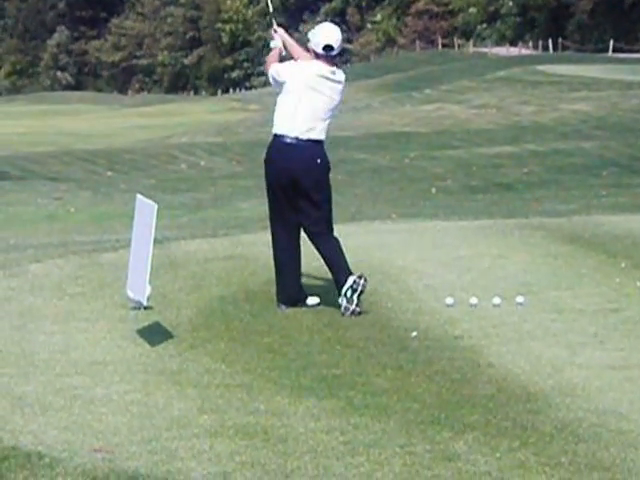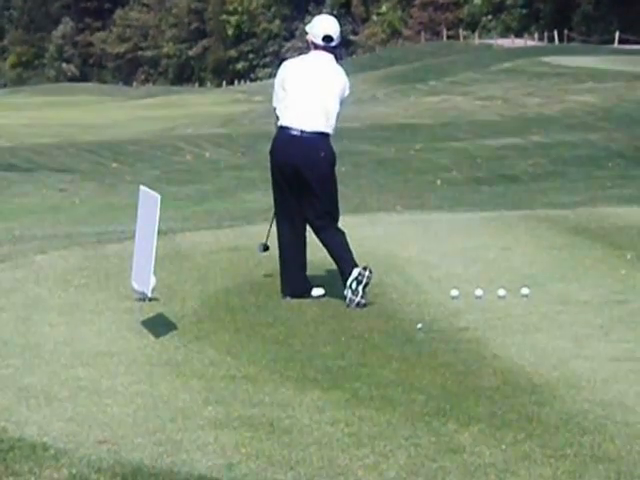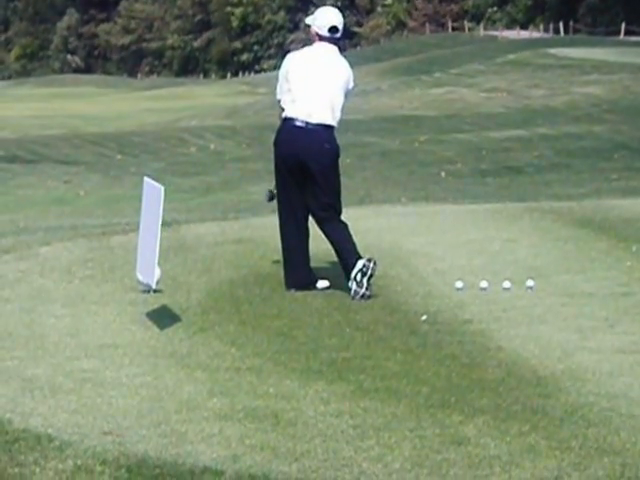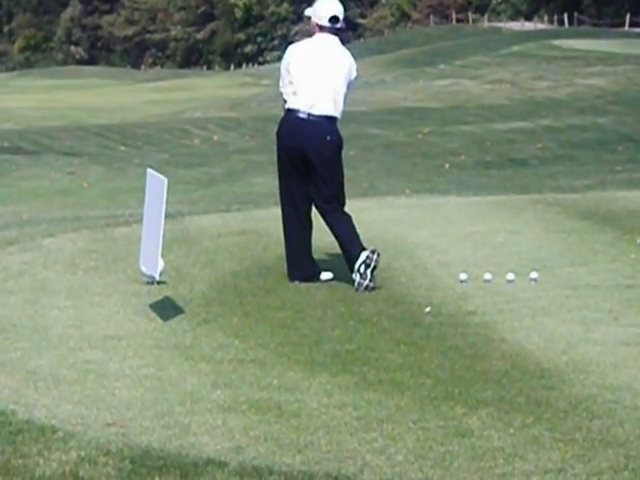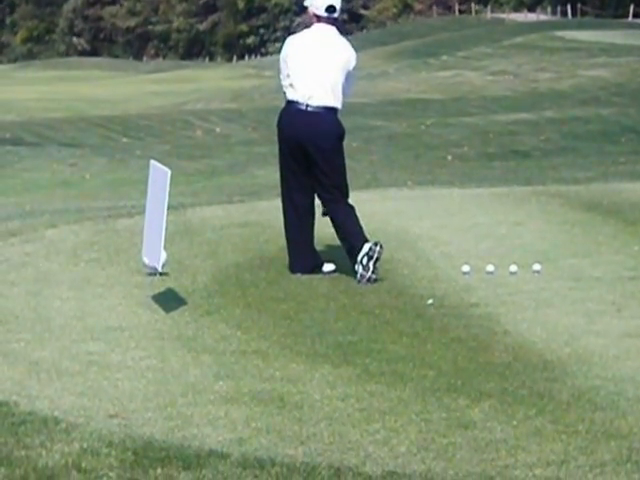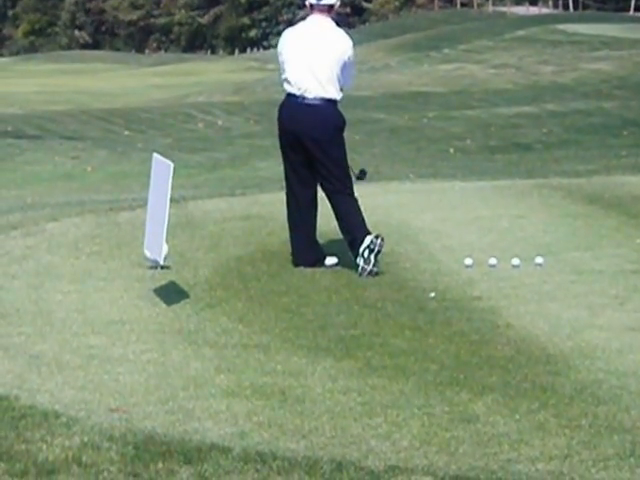
dt=0.5s
person 1, frame 1
left shoulder: (293, 71)
right shoulder: (338, 81)
left elbow: (270, 67)
left wrist: (276, 45)
right wrist: (285, 37)
left hip: (280, 152)
right hip: (312, 156)
left knee: (284, 227)
right knee: (319, 227)
left ankle: (289, 294)
right ankle: (346, 280)
person 1, frame 2
left shoulder: (289, 67)
right shoulder: (340, 77)
left elbow: (278, 110)
right elbow: (333, 111)
left hip: (285, 144)
right hip: (317, 148)
left knee: (288, 217)
right knee: (323, 219)
left ankle: (294, 284)
right ankle: (351, 272)
person 1, frame 3
left shoulder: (293, 58)
right shoulder: (344, 69)
left elbow: (282, 101)
right elbow: (338, 107)
left hip: (289, 135)
right hip: (321, 139)
left knee: (292, 209)
right knee: (326, 210)
left ankle: (299, 276)
right ankle: (355, 264)
person 1, frame 4
left shoulder: (295, 50)
right shoulder: (346, 60)
left elbow: (285, 92)
right elbow: (342, 100)
left hip: (292, 126)
right hip: (323, 131)
left knee: (294, 201)
right knee: (330, 202)
left ankle: (302, 268)
right ankle: (359, 256)
person 1, frame 5
left shoulder: (293, 42)
right shoulder: (345, 50)
left elbow: (285, 83)
right elbow: (344, 92)
left hip: (292, 119)
right hip: (324, 123)
left knee: (296, 192)
right knee: (333, 193)
left ankle: (303, 260)
right ankle: (360, 248)
person 1, frame 6
left shoulder: (289, 36)
right shoulder: (341, 40)
left elbow: (286, 75)
right elbow: (344, 83)
left hip: (291, 111)
right hip: (323, 115)
left knee: (299, 185)
right knee: (338, 185)
left ankle: (306, 253)
right ankle: (362, 241)
